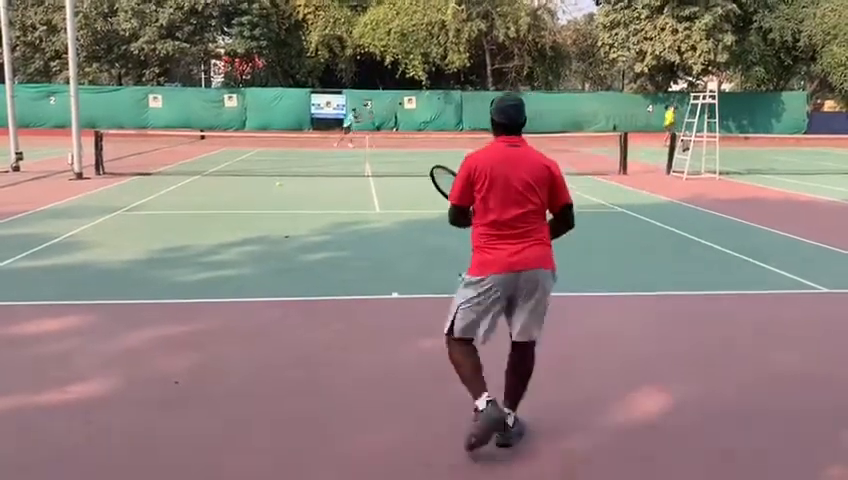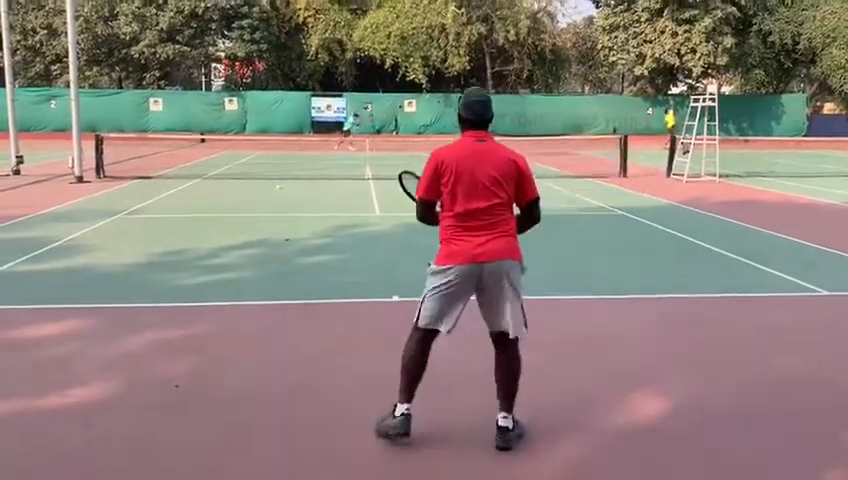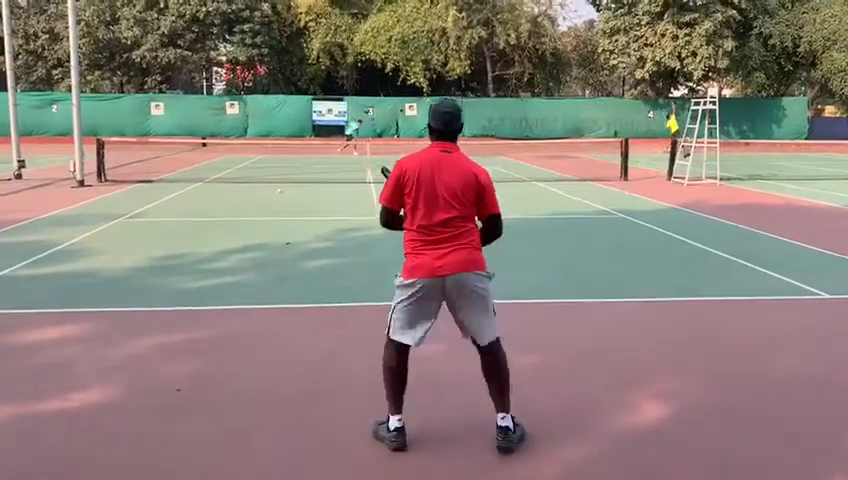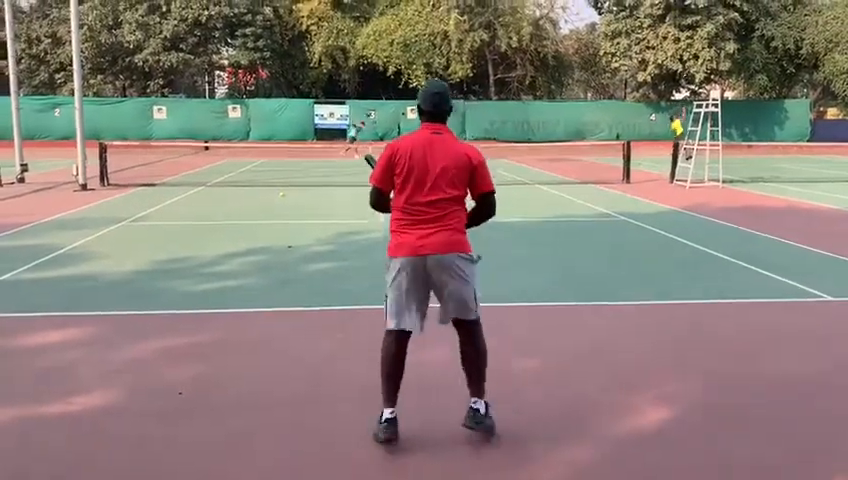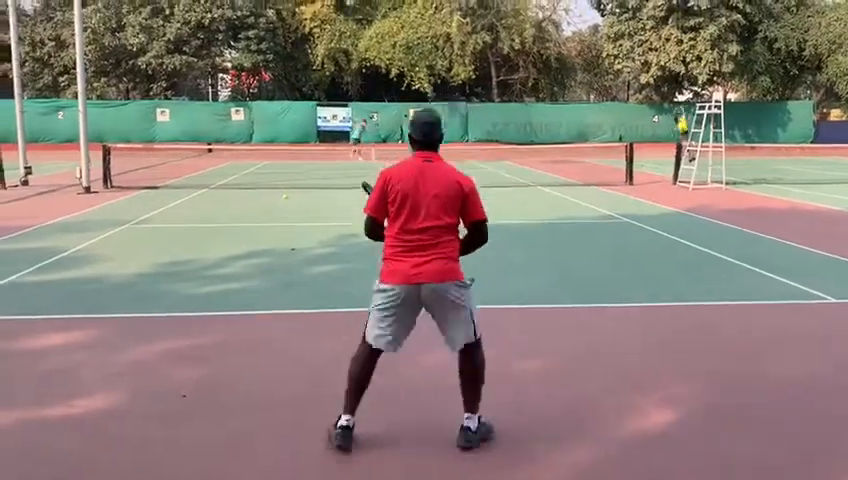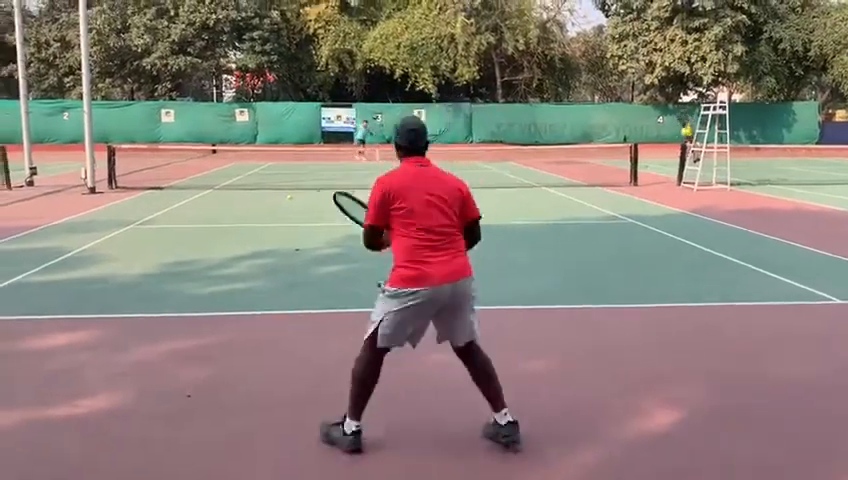
dt=0.2s
person 1, frame 1
left shoulder: (474, 162)
right shoulder: (546, 165)
left elbow: (456, 218)
right elbow: (565, 221)
left hip: (490, 269)
right hip: (538, 266)
left knee: (458, 339)
right knee: (524, 344)
left ankle: (485, 407)
right ankle: (507, 418)
person 1, frame 2
left shoulder: (441, 157)
right shoulder: (514, 159)
left elbow: (424, 214)
right elbow: (532, 216)
left hip: (455, 260)
right hip: (503, 259)
left knee: (422, 333)
right knee: (506, 341)
left ankle: (401, 414)
right ankle: (506, 423)
person 1, frame 3
left shoulder: (405, 166)
right shoulder: (477, 172)
left elbow: (387, 220)
right elbow: (493, 228)
left hip: (419, 272)
right hip: (467, 270)
left knee: (396, 343)
right knee: (489, 345)
left ankle: (395, 425)
right ankle: (506, 425)
person 1, frame 4
left shoulder: (397, 148)
right shoulder: (469, 154)
left elbow: (377, 202)
right elbow: (487, 209)
left hip: (405, 252)
right hip: (452, 251)
left knee: (397, 334)
right knee: (469, 326)
left ankle: (388, 417)
right ankle: (478, 407)
person 1, frame 5
left shoulder: (390, 176)
right shoulder: (461, 181)
left elbow: (371, 230)
right elbow: (479, 235)
left hip: (397, 279)
right hip: (445, 278)
left knee: (369, 348)
right knee: (470, 345)
left ankle: (345, 425)
right ankle: (471, 424)
person 1, frame 6
left shoulder: (386, 183)
right shoulder: (455, 183)
left elbow: (371, 241)
right elbow: (473, 235)
left hip: (412, 282)
right hip: (457, 279)
left knee: (372, 349)
right knee: (468, 348)
left ankle: (351, 428)
right ankle: (504, 421)
